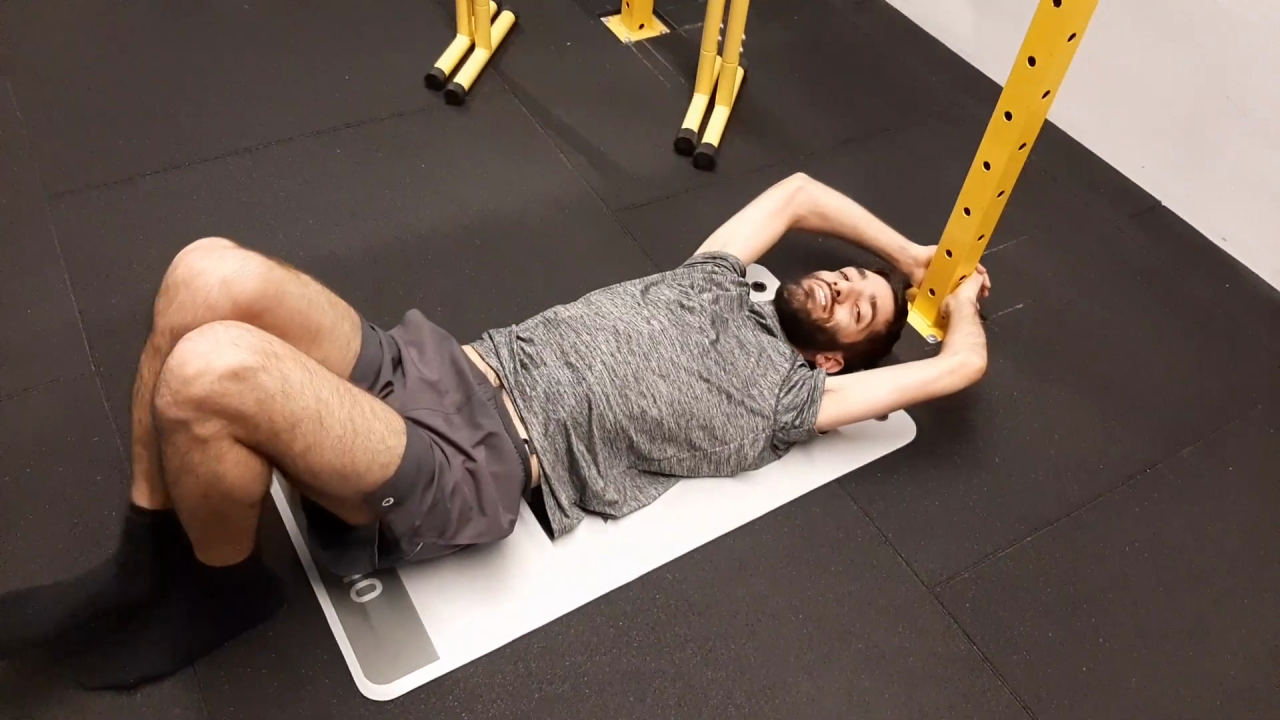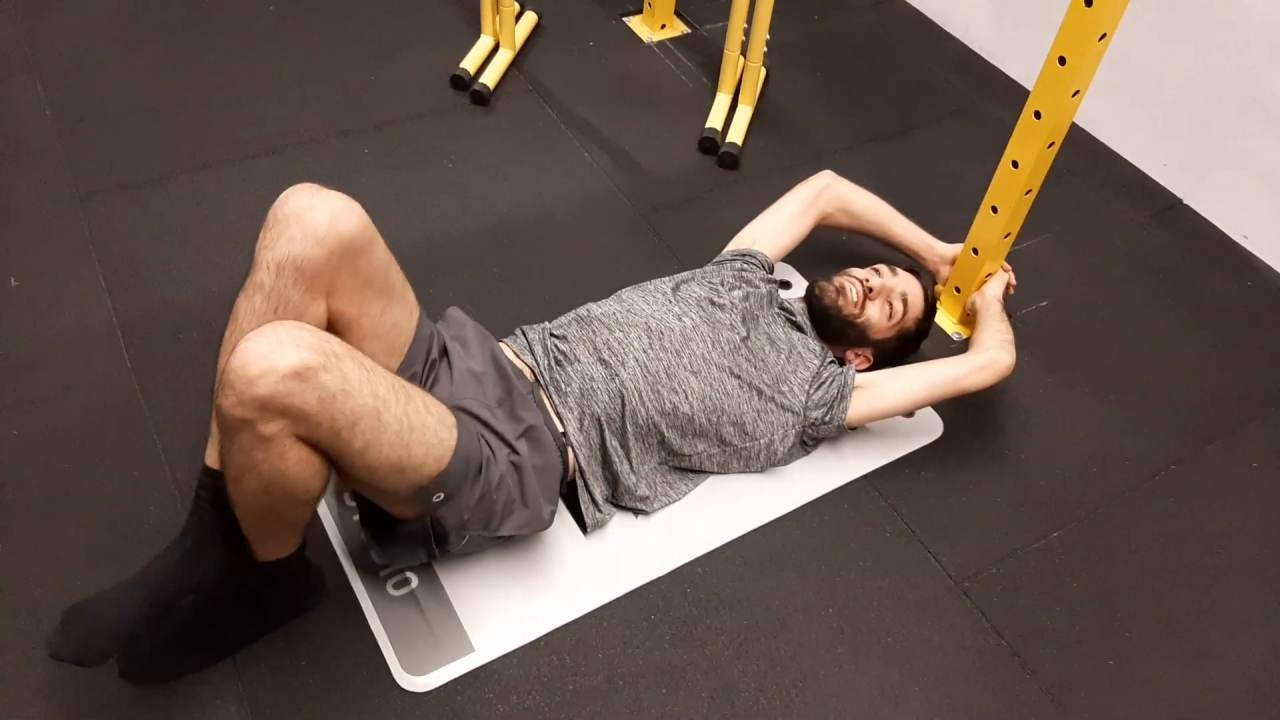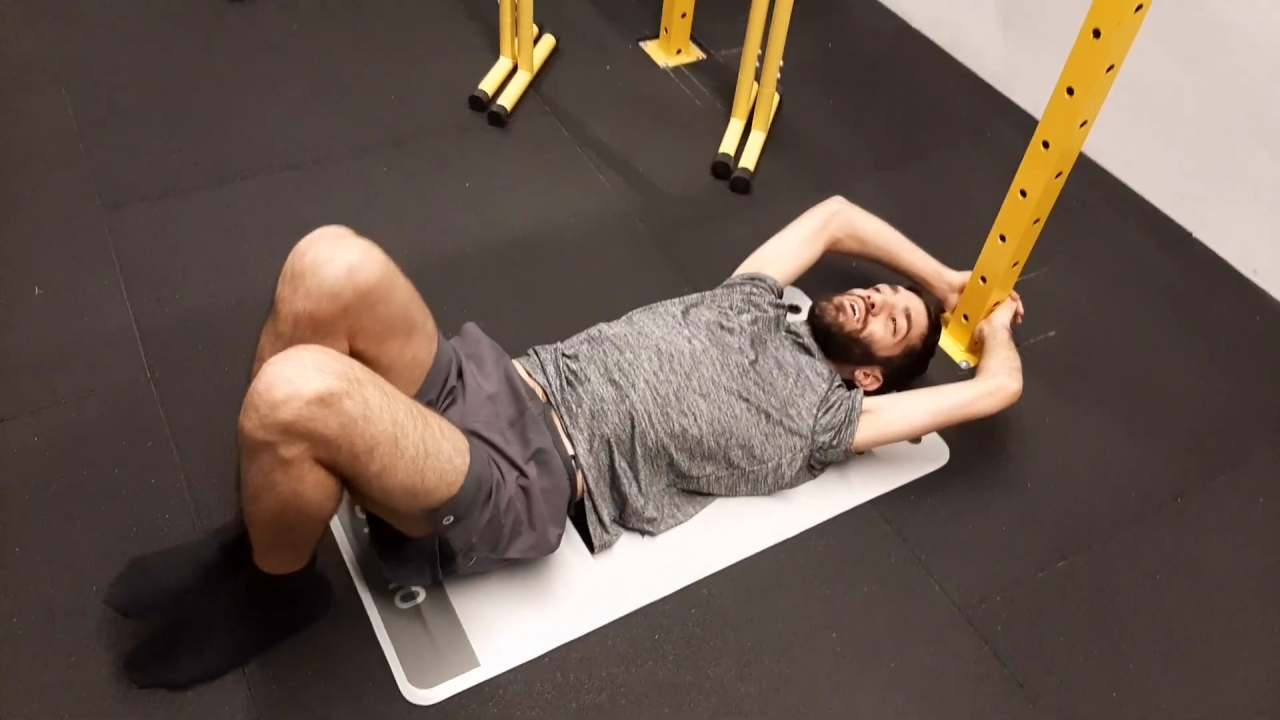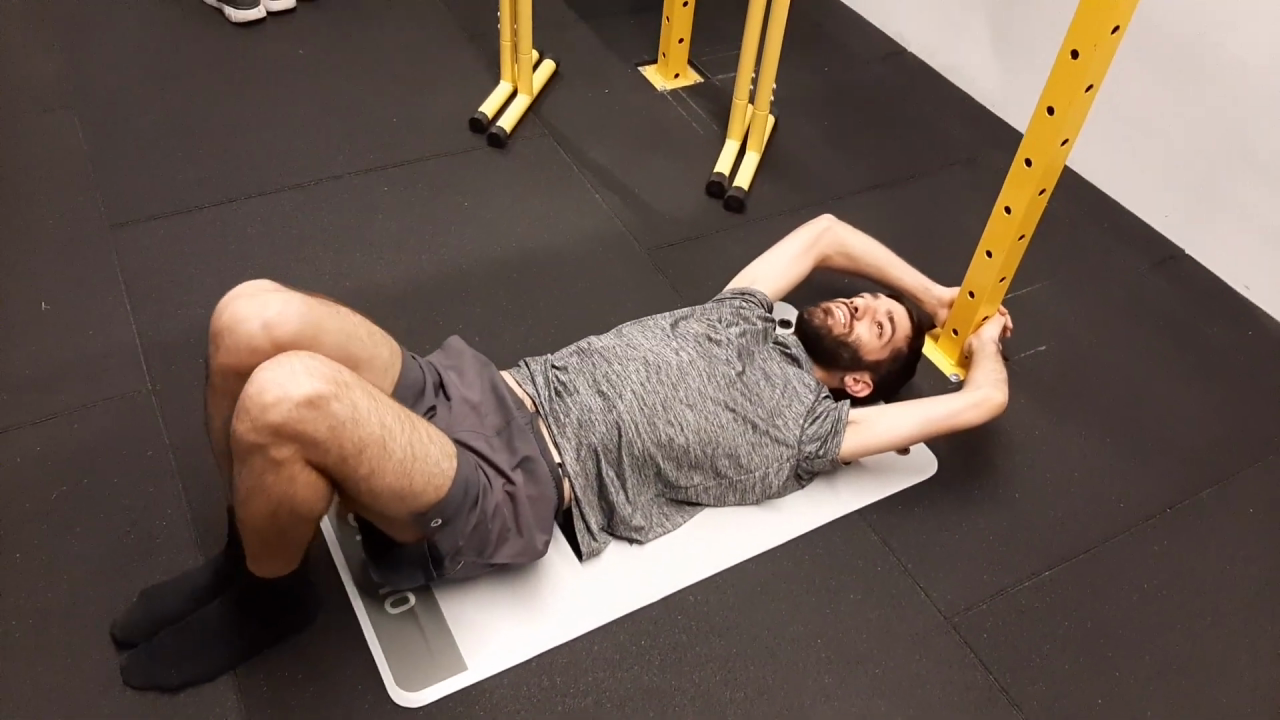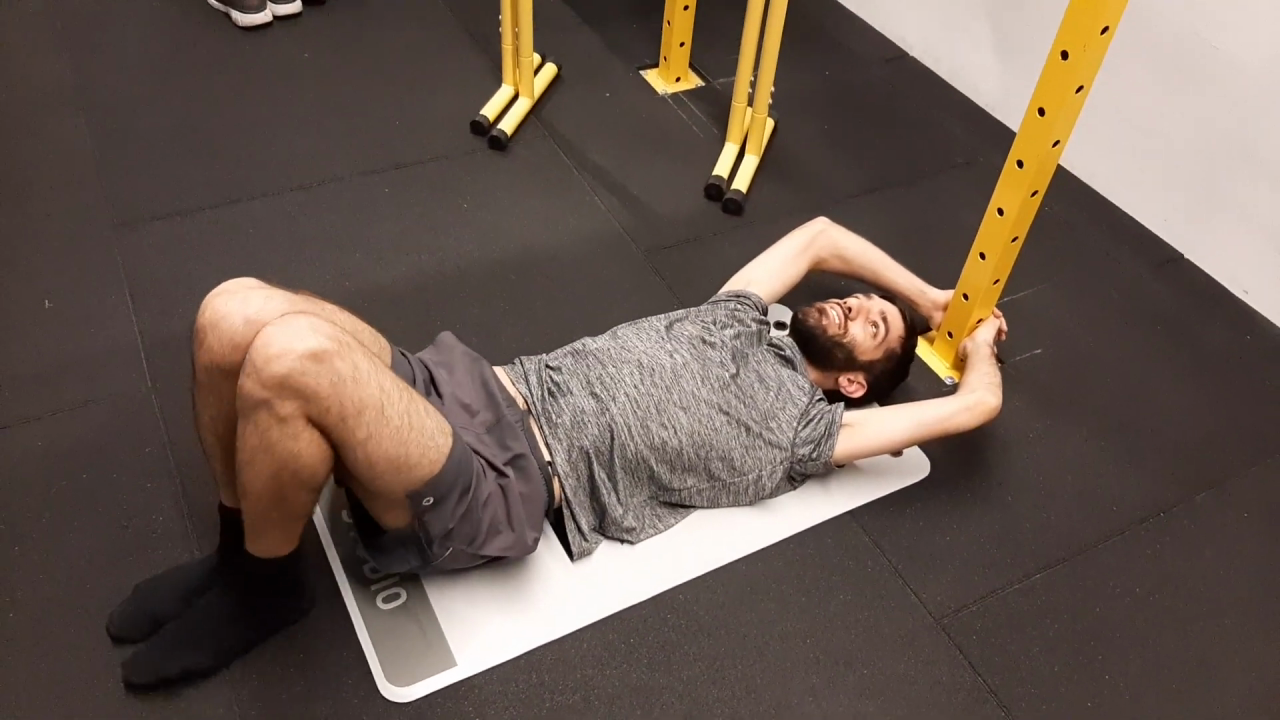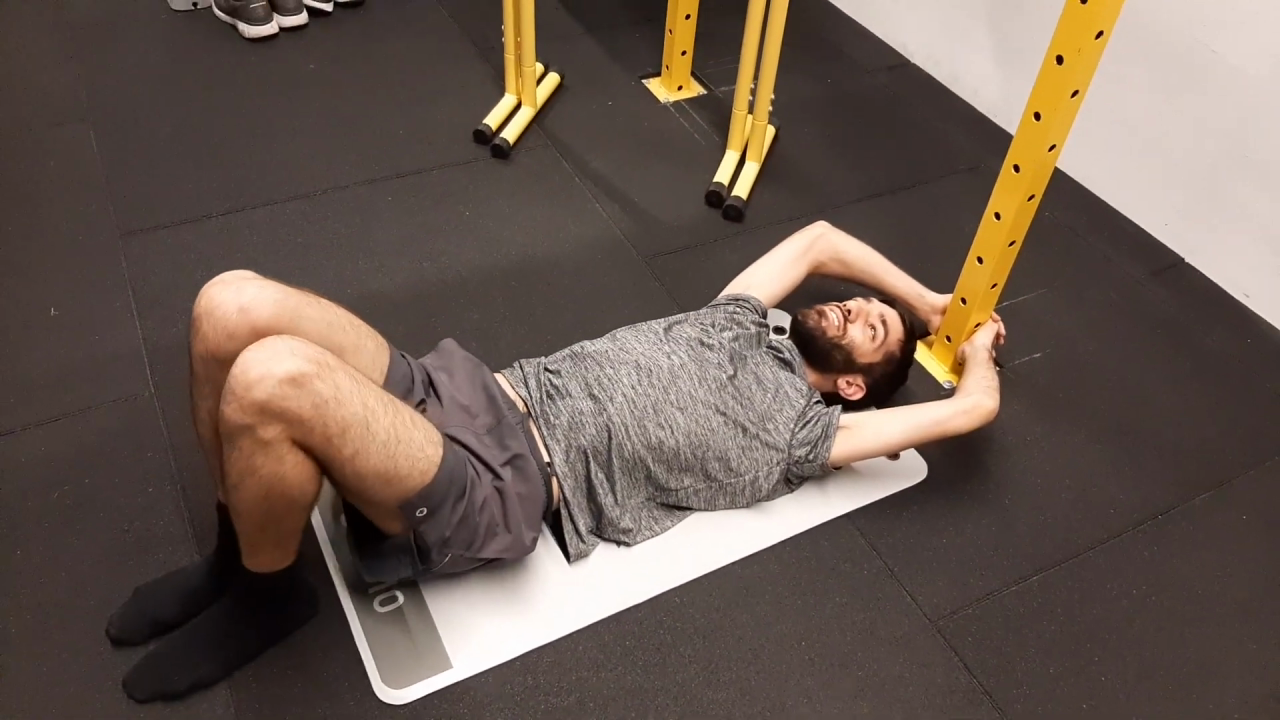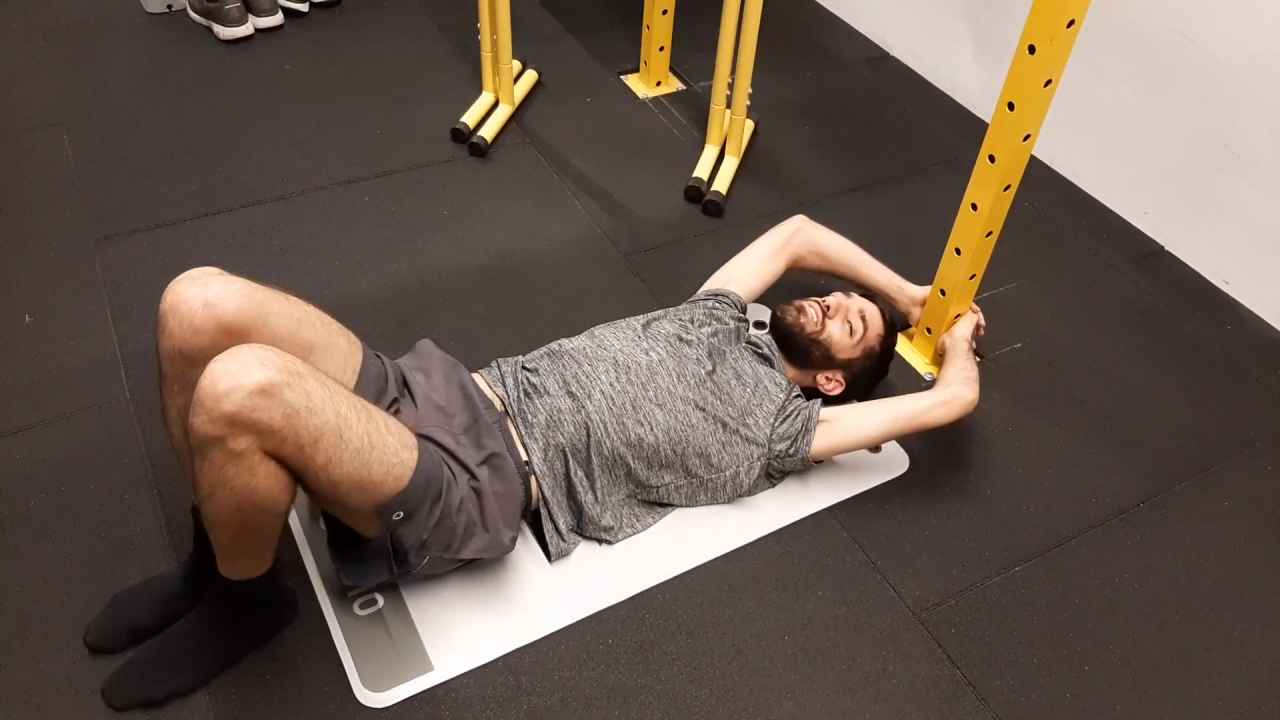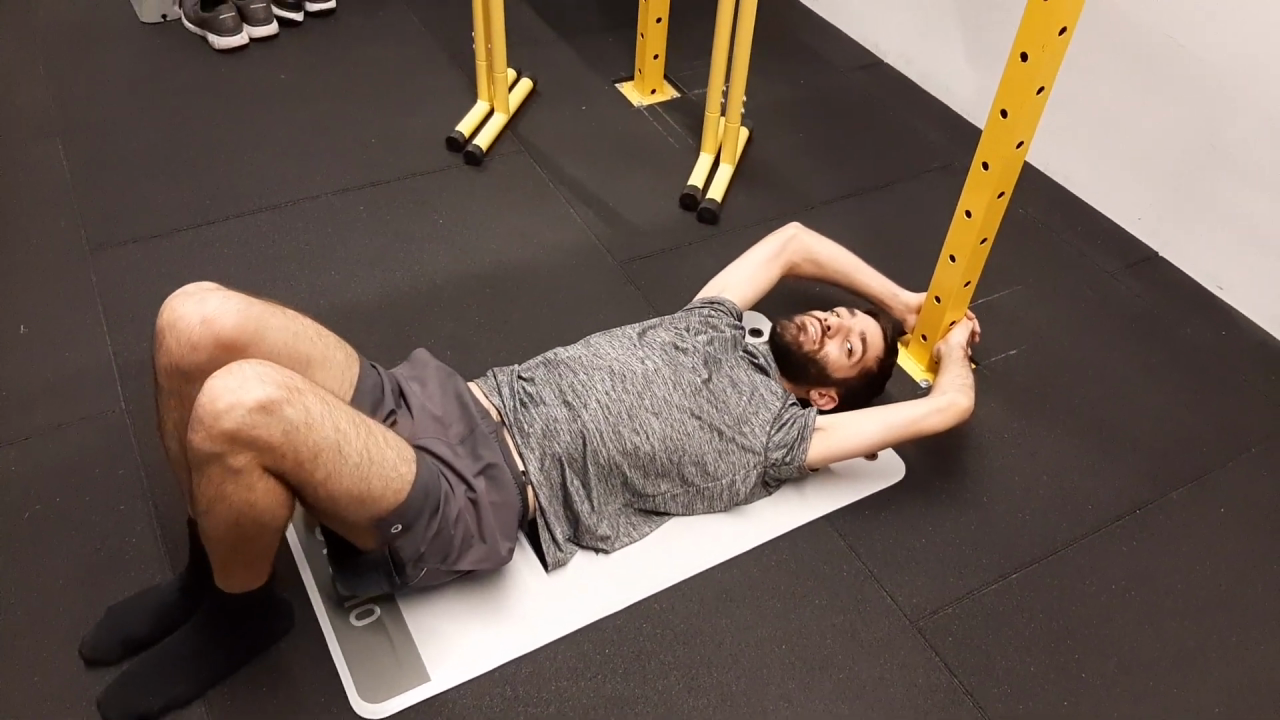
dt=0.3s
person 1, frame 1
left shoulder: (789, 397)
right shoulder: (716, 286)
left elbow: (958, 364)
right elbow: (797, 190)
right wrist: (910, 252)
left hip: (470, 471)
right hip: (442, 369)
left knee: (213, 371)
right knee: (215, 280)
left ankle: (225, 587)
right ankle: (146, 563)
person 1, frame 2
left shoulder: (819, 392)
right shoulder: (745, 284)
left elbow: (987, 361)
right elbow: (826, 186)
right wrist: (937, 247)
left hip: (513, 463)
right hip: (483, 364)
left knee: (274, 371)
right knee: (316, 221)
left ankle: (271, 580)
right ankle: (211, 542)
person 1, frame 3
left shoulder: (828, 418)
right shoulder: (755, 308)
left elbow: (994, 389)
right elbow: (834, 214)
right wrist: (947, 277)
left hip: (521, 485)
right hip: (494, 385)
left knee: (298, 396)
right knee: (332, 267)
left ankle: (275, 590)
right ankle: (252, 537)
person 1, frame 4
left shoulder: (814, 427)
right shoulder: (745, 321)
left elbow: (981, 400)
right elbow: (824, 231)
right wrist: (937, 292)
left hip: (508, 492)
right hip: (485, 394)
left knee: (286, 399)
right knee: (254, 320)
left ankle: (263, 596)
right ankle: (247, 549)
person 1, frame 5
left shoulder: (806, 431)
right shoulder: (738, 324)
left elbow: (974, 405)
right elbow: (821, 233)
right wrist: (933, 294)
left hip: (497, 489)
right hip: (473, 392)
left knee: (291, 356)
right knee: (235, 319)
left ankle: (264, 586)
right ankle: (241, 545)
person 1, frame 6
left shoulder: (803, 432)
right shoulder: (740, 327)
left elbow: (971, 407)
right elbow: (819, 237)
right wrist: (931, 298)
left hip: (493, 492)
right hip: (476, 395)
left knee: (272, 381)
right knee: (234, 308)
left ankle: (263, 594)
right ankle: (237, 550)
person 1, frame 7
left shoulder: (784, 427)
right shoulder: (719, 321)
left elbow: (949, 399)
right elbow: (798, 231)
right wrist: (908, 290)
left hip: (474, 490)
right hip: (449, 394)
left knee: (242, 390)
right knee: (201, 306)
left ankle: (242, 600)
right ankle: (214, 555)
person 1, frame 8
left shoulder: (780, 435)
right shoulder: (716, 330)
left elbow: (946, 406)
right elbow: (792, 240)
right wrist: (902, 299)
left hip: (470, 501)
right hip: (449, 403)
left knee: (242, 407)
right knee: (198, 323)
left ankle: (237, 611)
right ankle: (210, 565)
